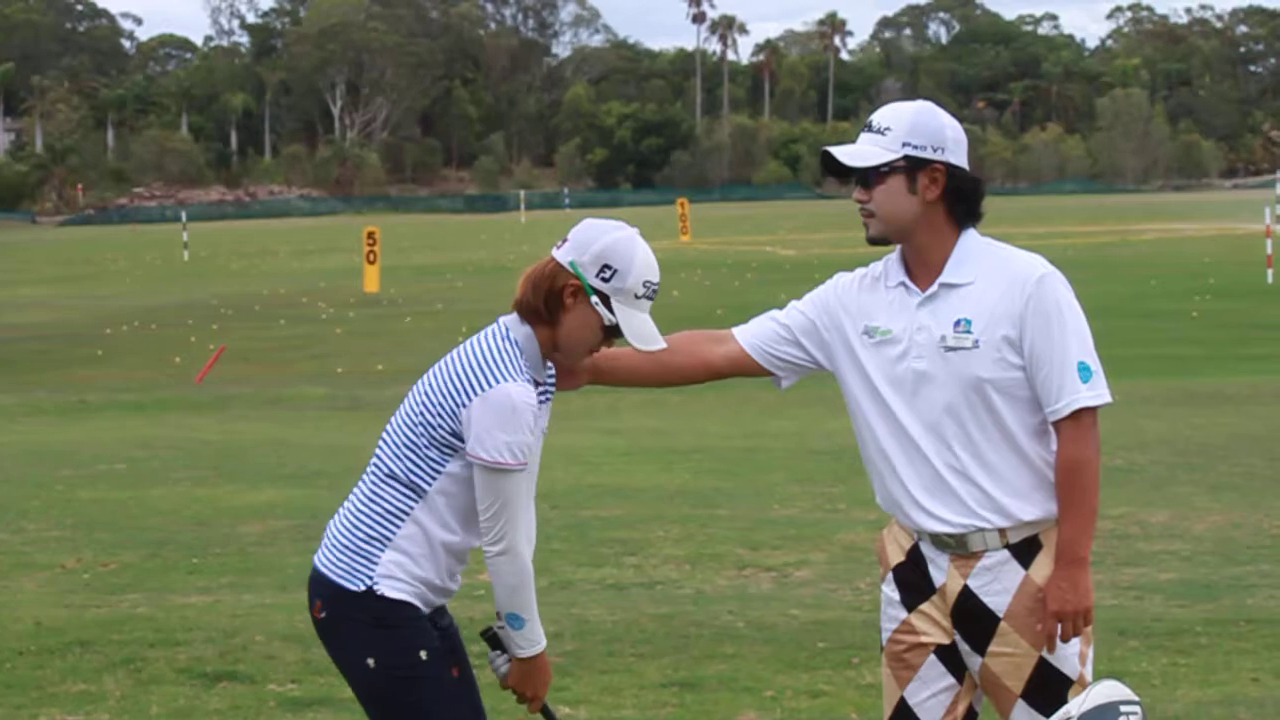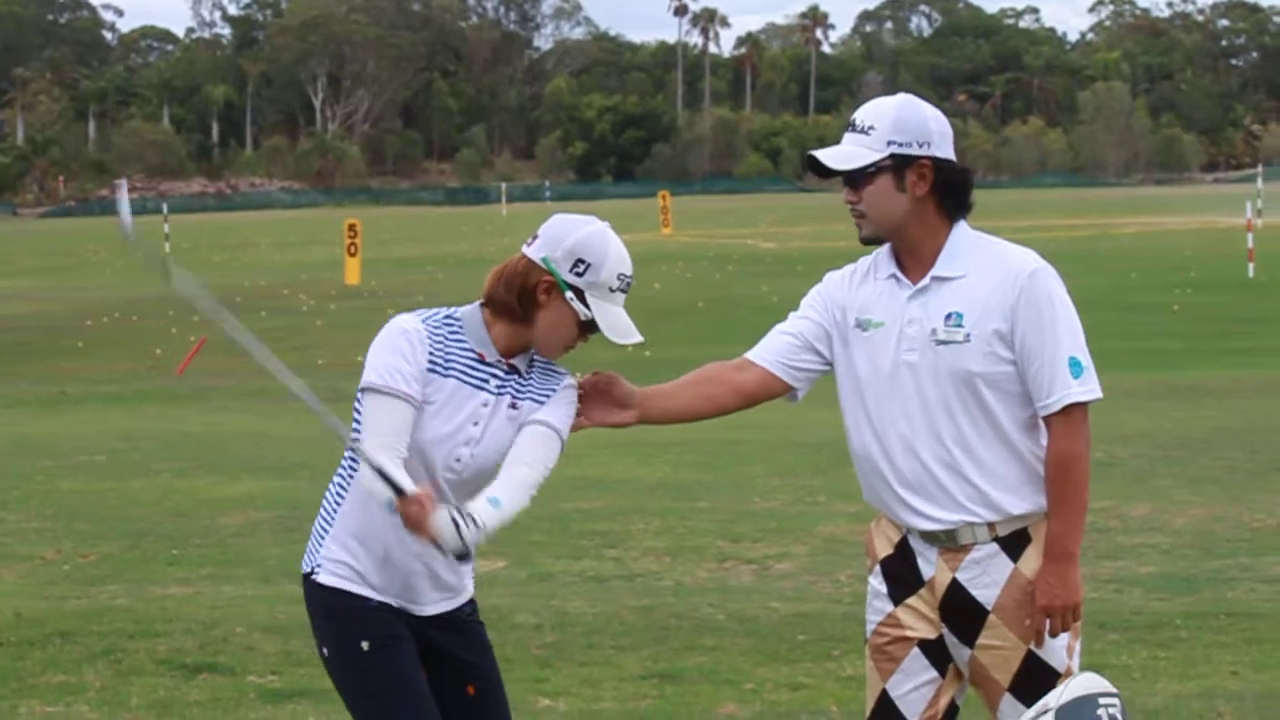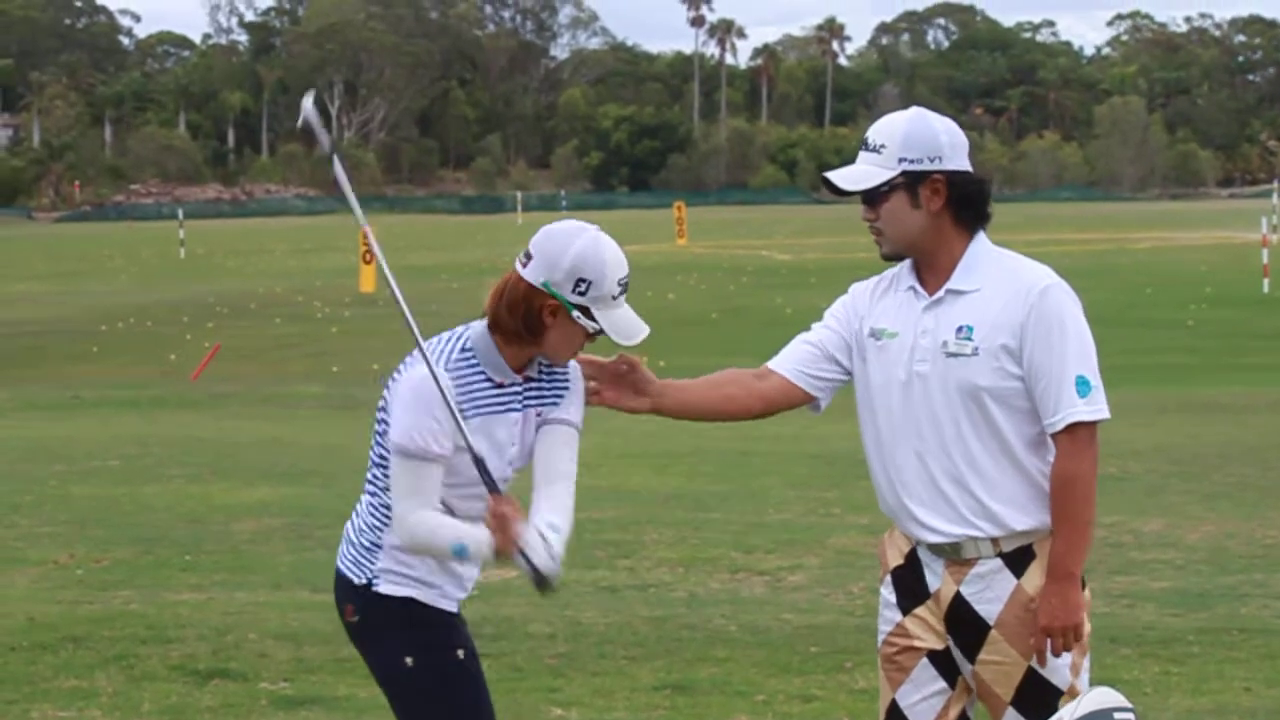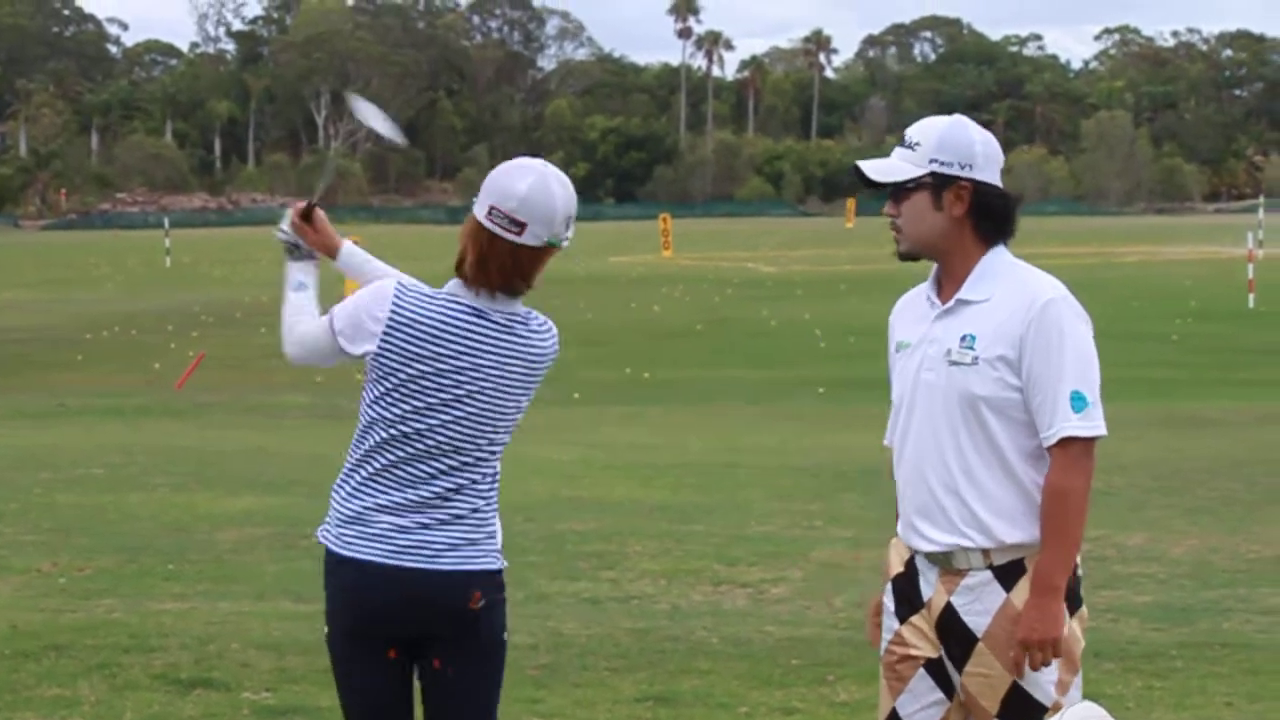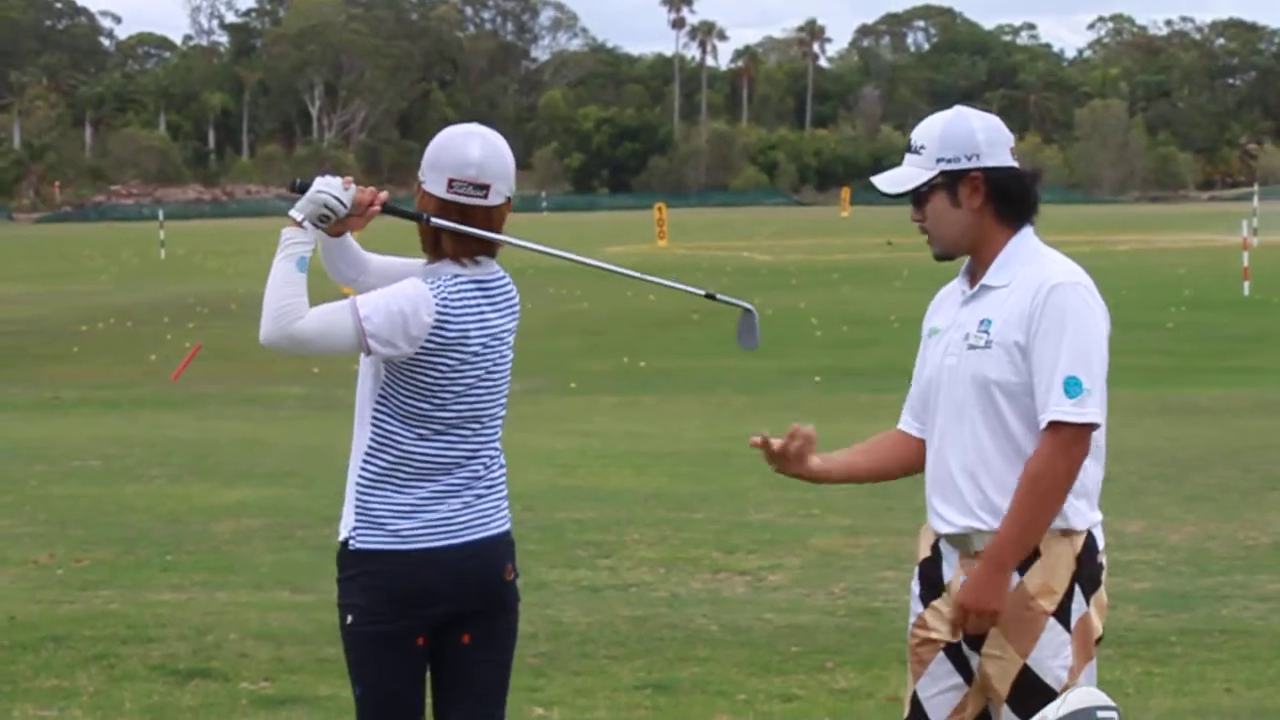
dt=0.7s
person 1, frame 1
left shoulder: (1028, 285)
right shoulder: (849, 301)
left elbow: (1076, 428)
right elbow: (721, 350)
left wrist: (1073, 566)
right wrist: (593, 367)
left hip: (1023, 566)
right hip: (917, 568)
person 1, frame 2
left shoulder: (1018, 279)
right shoulder: (845, 293)
left elbow: (1067, 422)
right elbow: (748, 376)
left wrist: (1062, 561)
right wrist: (642, 405)
left hip: (1011, 558)
right hip: (904, 562)
person 1, frame 3
left shoulder: (1034, 295)
right shoulder: (869, 305)
left elbow: (1076, 444)
right elbow: (767, 387)
left wrist: (1064, 581)
right wrist: (657, 395)
left hip: (1018, 576)
right hip: (916, 573)
person 1, frame 4
left shoulder: (1038, 307)
right shoulder: (908, 313)
left elbow: (1070, 459)
left wrist: (1046, 597)
right wrist: (900, 581)
left hip: (1013, 586)
right hip: (918, 582)
person 1, frame 5
left shoulder: (1056, 291)
right shoulder: (947, 302)
left elbow: (1068, 440)
left wrist: (997, 566)
right wrist: (819, 465)
left hip: (1036, 568)
right hip: (948, 566)
person 2, frame 1
left shoulder: (532, 369)
right shoulder: (507, 389)
left elbow: (520, 508)
right elbow: (502, 540)
left wrist: (515, 631)
right wrist: (529, 648)
left hip: (404, 592)
right hip: (367, 599)
person 2, frame 2
left shoulder: (552, 390)
right shoulder: (414, 338)
left elbow: (520, 481)
right elbow: (373, 467)
left wrist: (463, 527)
right wrist: (411, 501)
left hip: (446, 597)
right hip: (354, 590)
person 2, frame 3
left shoulder: (559, 380)
right shoulder: (430, 380)
left elbow: (556, 492)
right elbow: (413, 524)
left wrist: (540, 544)
right wrist: (492, 541)
left hip: (433, 589)
right hip: (396, 594)
person 2, frame 4
left shoulder: (392, 309)
right shoulder: (539, 341)
left elbow: (299, 345)
left wrist: (303, 261)
right wrist: (338, 250)
left hip: (361, 570)
right hip: (463, 583)
person 2, frame 5
left shoulder: (421, 305)
right shoulder: (496, 288)
left elbow: (281, 331)
right elbow: (362, 274)
left wrist: (305, 223)
right wrist: (334, 231)
left hip: (389, 564)
right hip: (484, 557)
